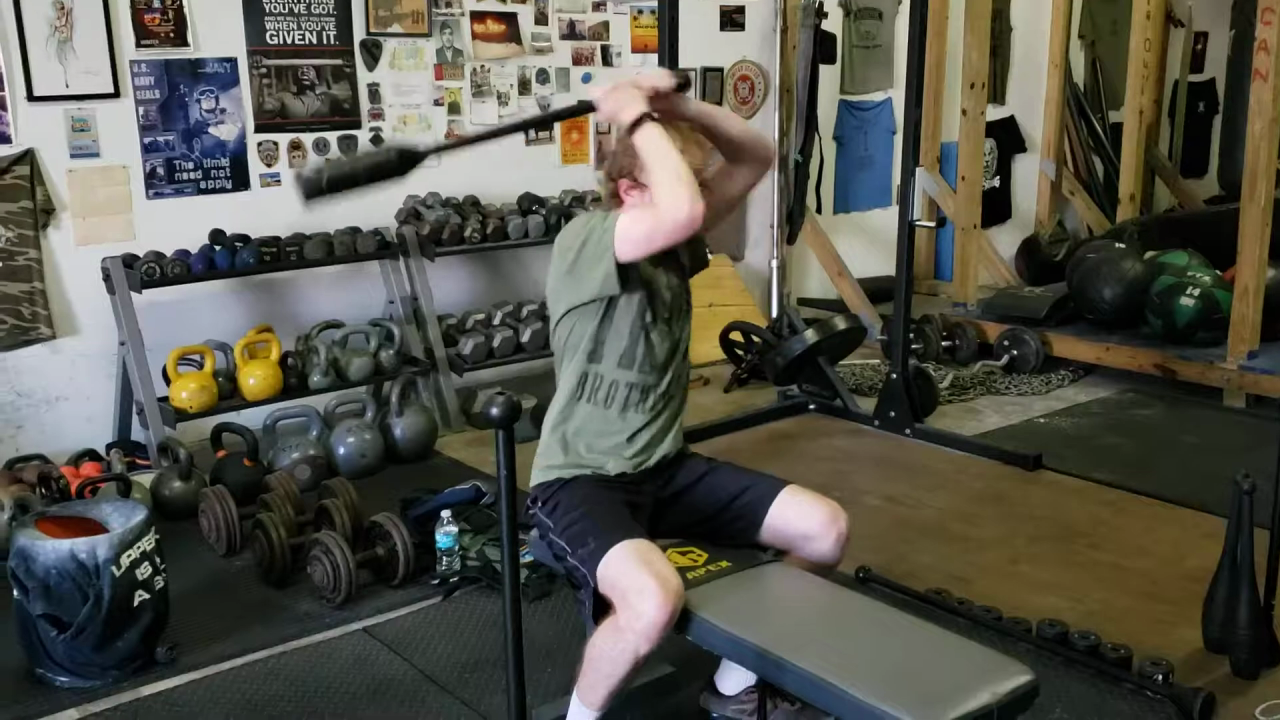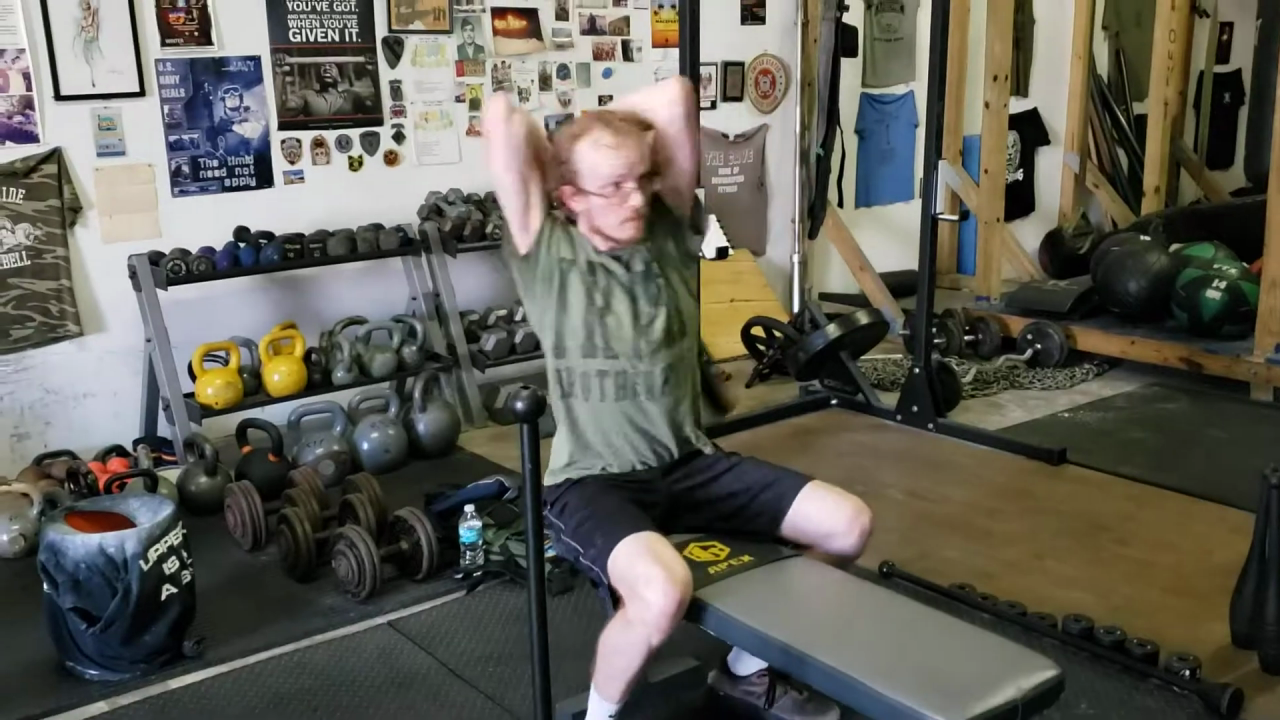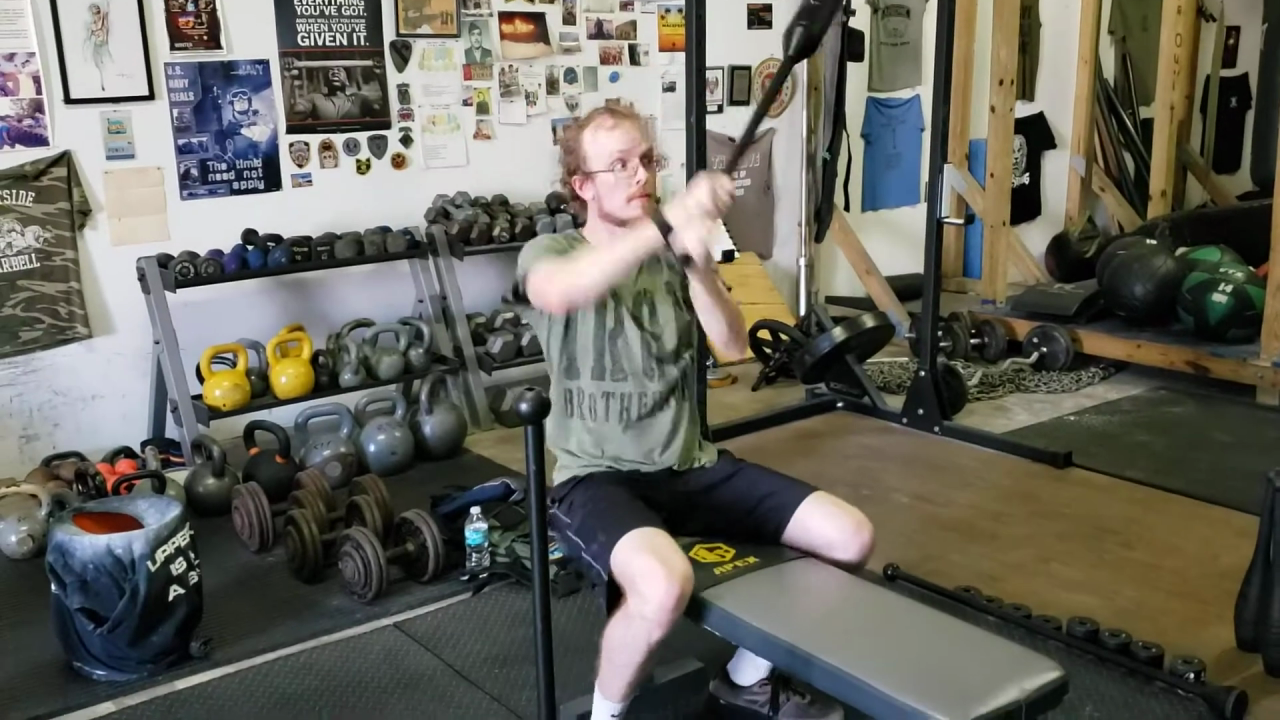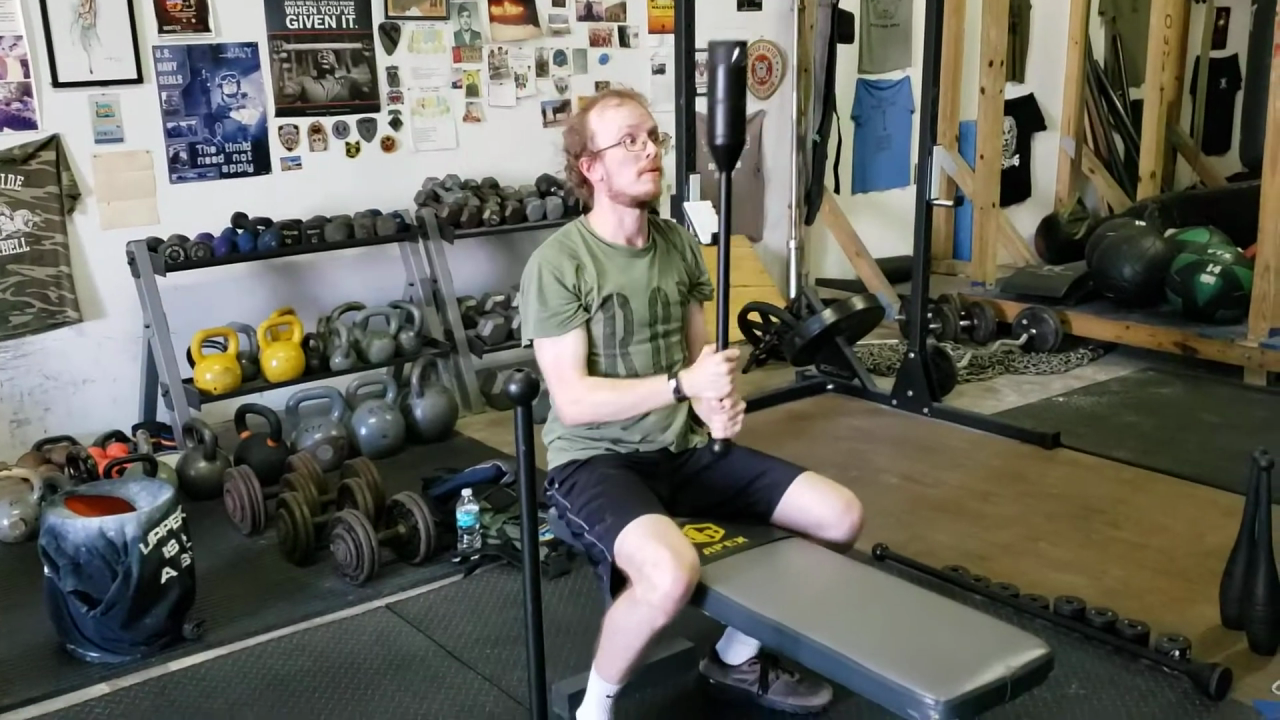
dt=0.4s
person 1, frame 1
left shoulder: (670, 239)
right shoulder: (586, 239)
left elbow: (758, 157)
right elbow: (683, 211)
left wrist: (677, 104)
right wrist: (644, 122)
left hip: (665, 467)
right hip: (580, 480)
left knee: (826, 528)
right knee: (653, 600)
person 1, frame 2
left shoulder: (665, 229)
right shoulder: (545, 249)
left elbow: (674, 97)
right elbow: (501, 116)
left wrist: (607, 124)
right wrist: (559, 158)
left hip: (688, 463)
right hip: (593, 478)
left knee: (848, 523)
right knee: (662, 591)
left ankle: (746, 666)
person 1, frame 3
left shoulder: (678, 247)
right shoulder: (555, 256)
left elbow: (731, 343)
right elbow: (558, 293)
left wrist: (697, 258)
right wrist: (665, 227)
left hip: (690, 465)
right hip: (598, 478)
left knee: (851, 536)
right knee: (662, 586)
person 1, frame 4
left shoulder: (678, 243)
right shoulder: (557, 264)
right elbow: (574, 401)
left wrist: (712, 399)
right wrist: (683, 384)
left hip: (681, 448)
right hip: (594, 460)
left knee: (840, 515)
right knee: (669, 574)
left ankle: (737, 656)
